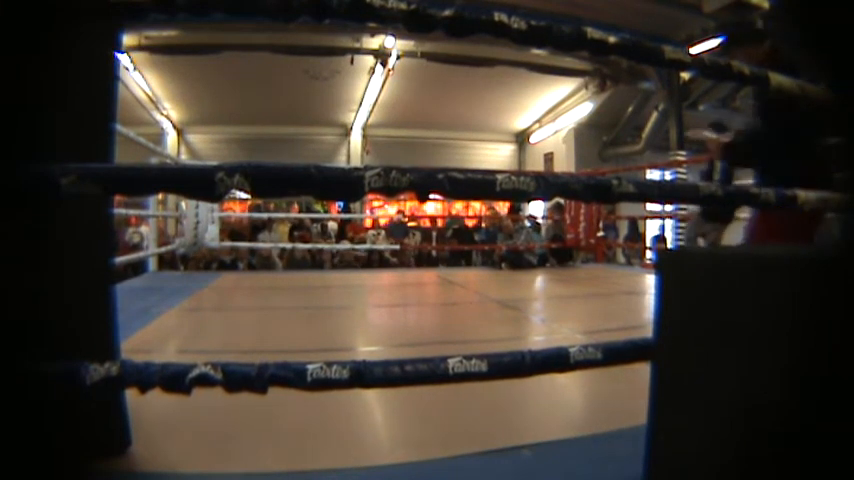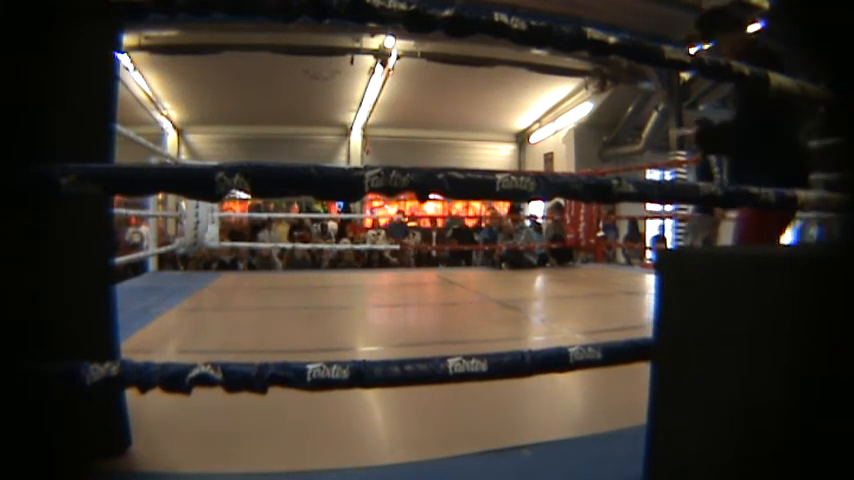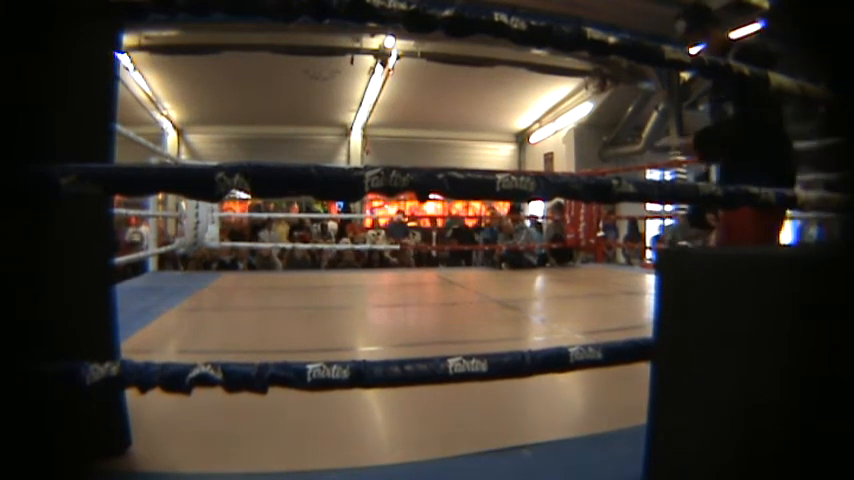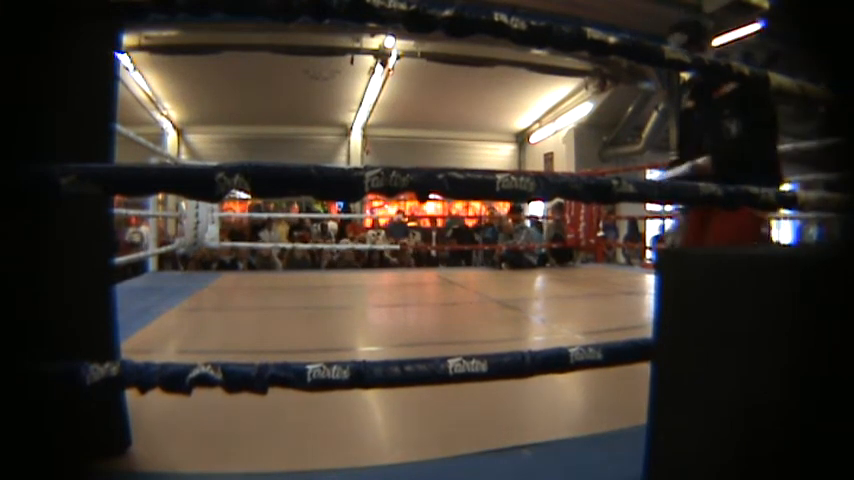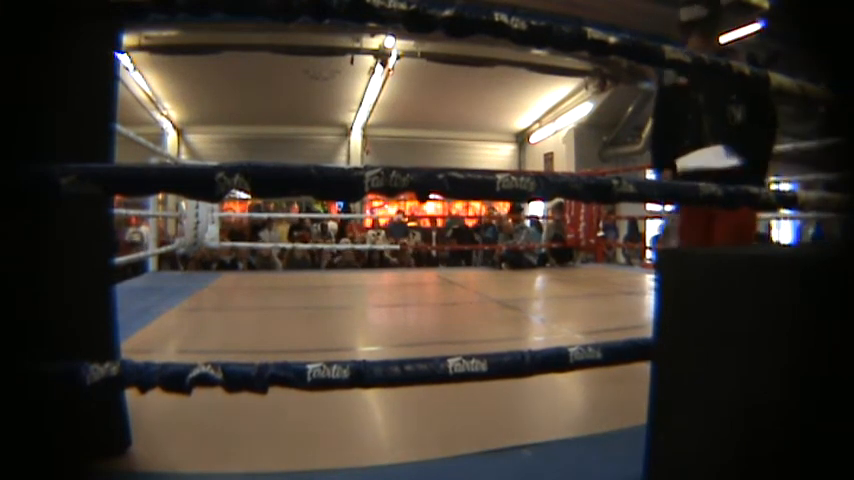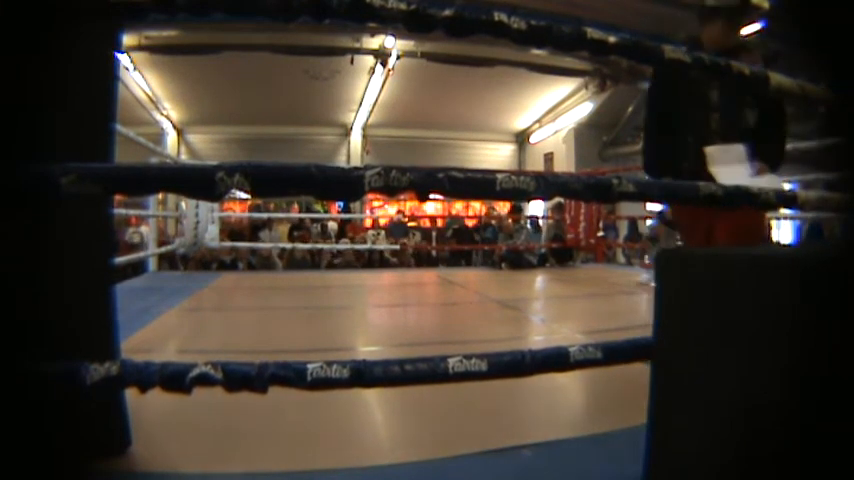
dt=0.2s
person 1, frame 1
right shoulder: (789, 70)
left elbow: (772, 139)
left wrist: (731, 150)
right wrist: (744, 141)
left hip: (787, 184)
right hip: (808, 181)
person 1, frame 2
left shoulder: (755, 61)
right shoulder: (754, 61)
left elbow: (749, 126)
left wrist: (706, 136)
right wrist: (711, 134)
left hip: (770, 176)
right hip: (758, 177)
person 1, frame 3
left shoulder: (750, 57)
left elbow: (756, 118)
left wrist: (702, 139)
right wrist: (701, 145)
left hip: (764, 176)
right hip: (736, 179)
person 1, frame 4
left shoulder: (744, 83)
right shoulder: (689, 99)
left elbow: (763, 135)
left wrist: (717, 162)
right wrist: (681, 171)
left hip: (747, 188)
person 1, frame 5
right shoulder: (672, 82)
left elbow: (766, 122)
right elbow: (662, 134)
left wrist: (747, 154)
right wrist: (665, 168)
left hip: (739, 185)
person 1, frame 6
left shoulder: (753, 65)
right shoulder: (673, 67)
left elbow: (774, 123)
right elbow: (655, 127)
left wrist: (766, 160)
right wrist: (661, 173)
